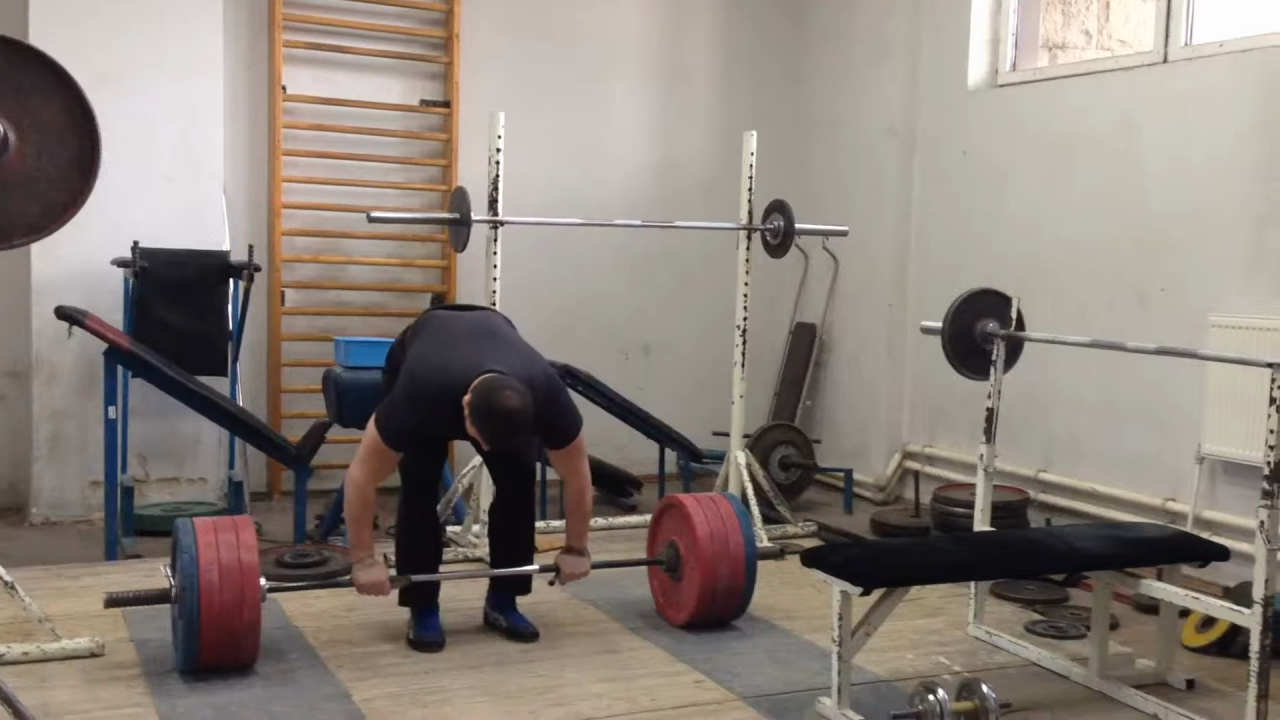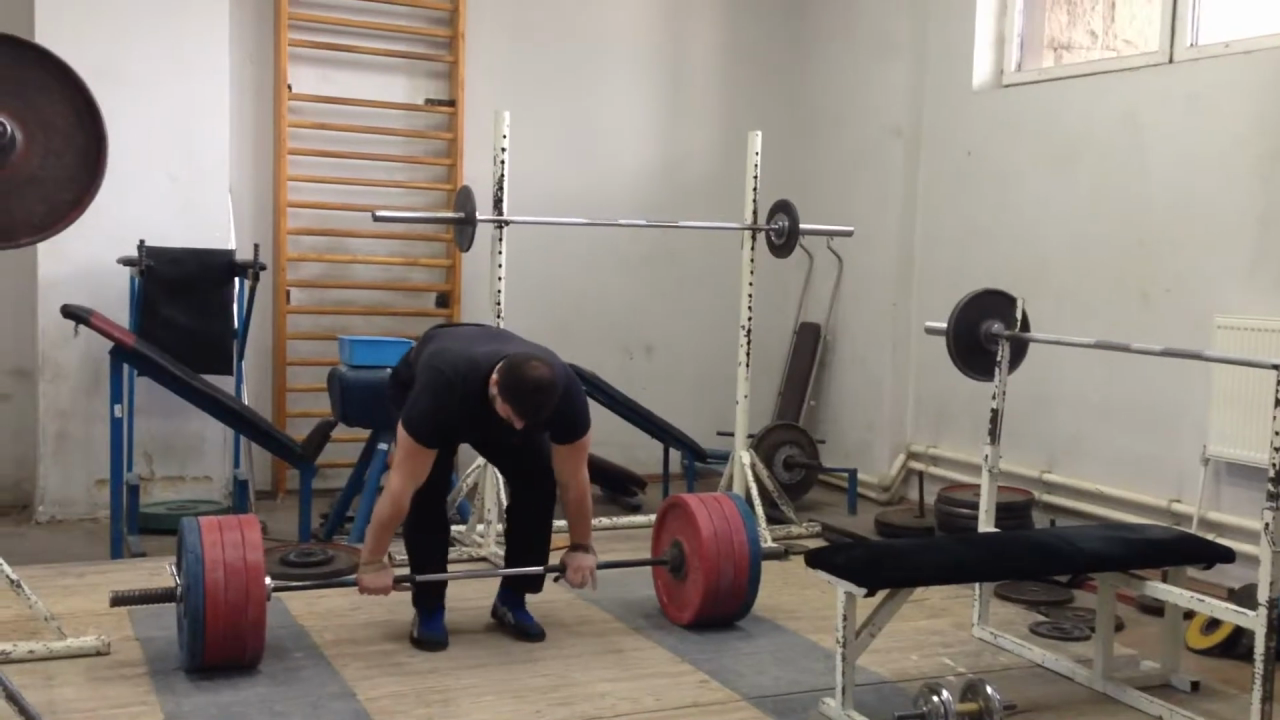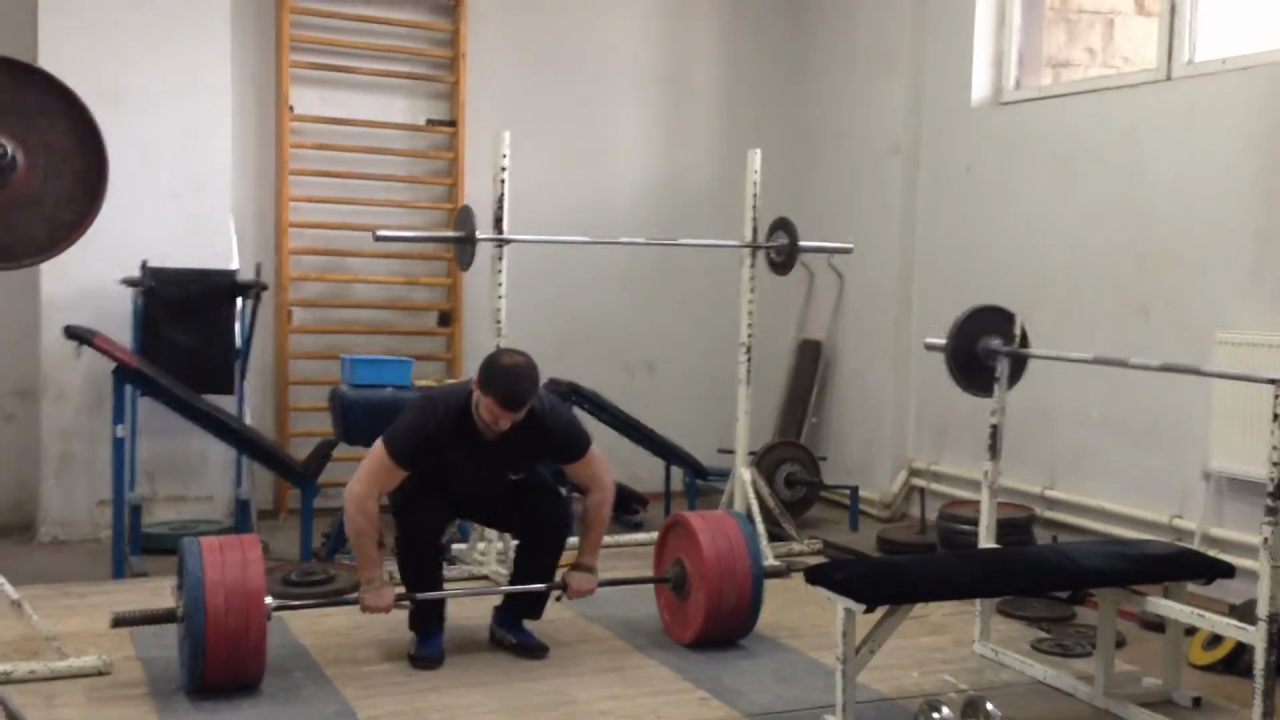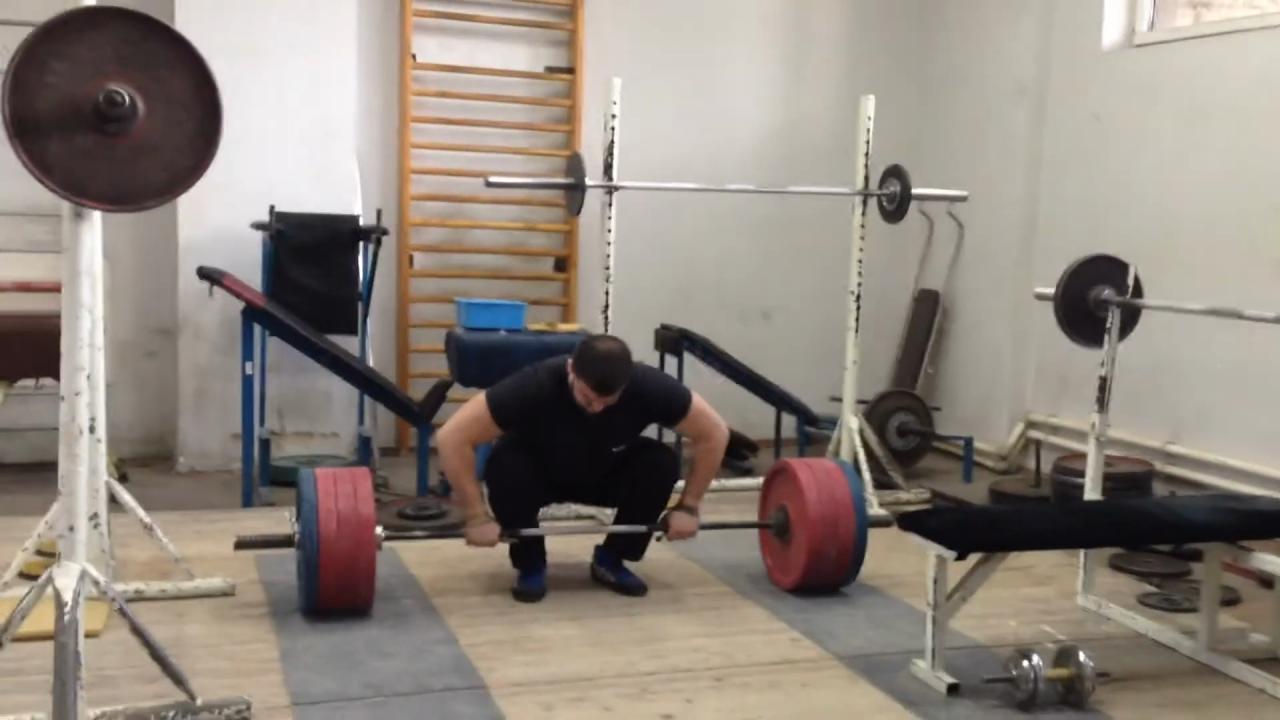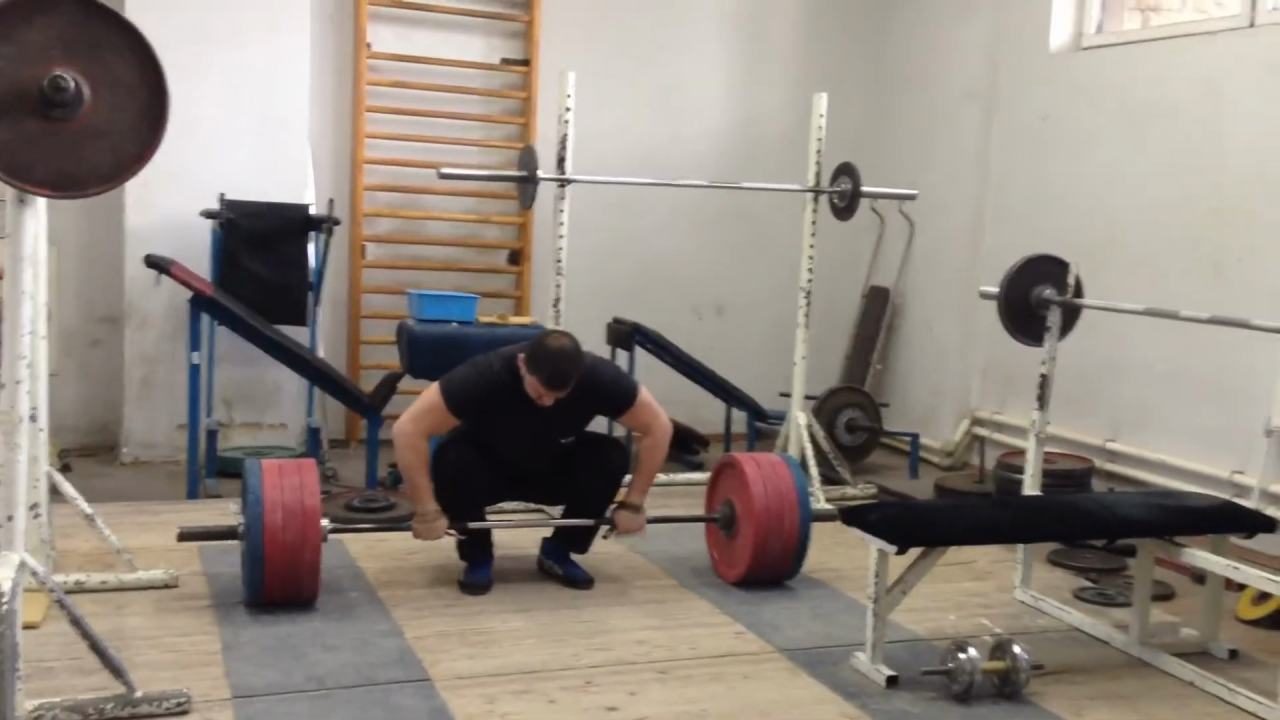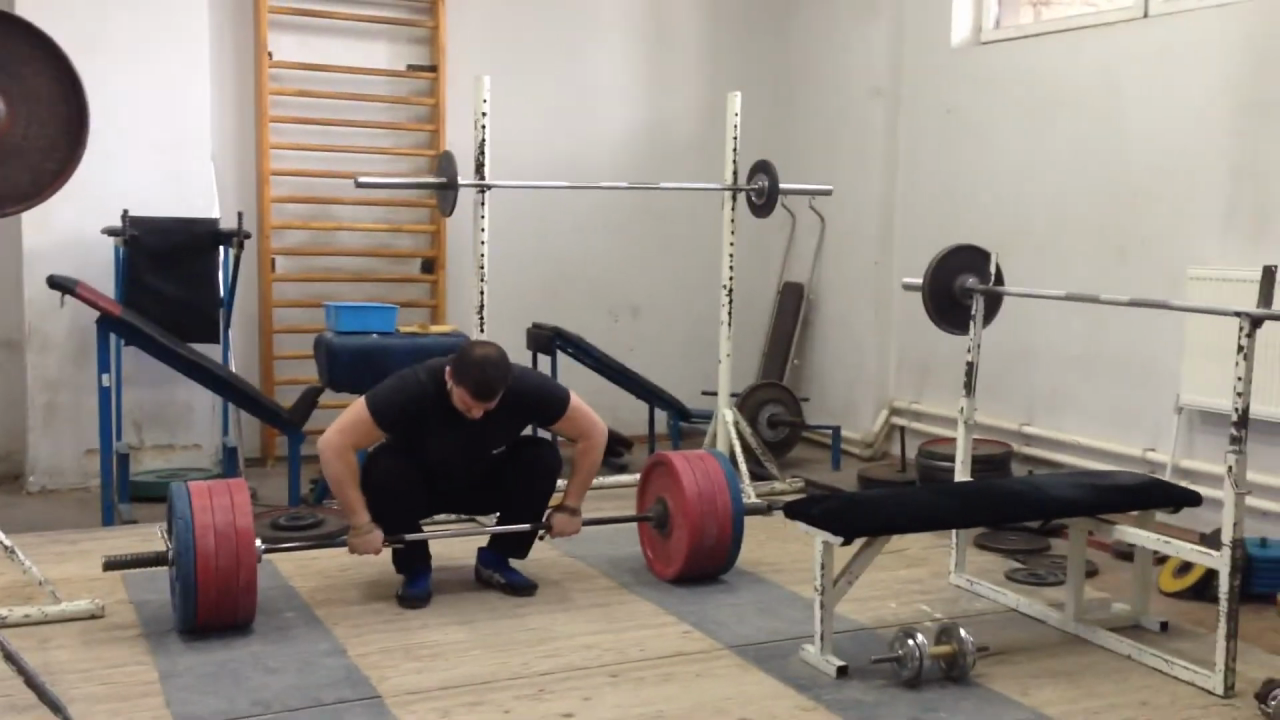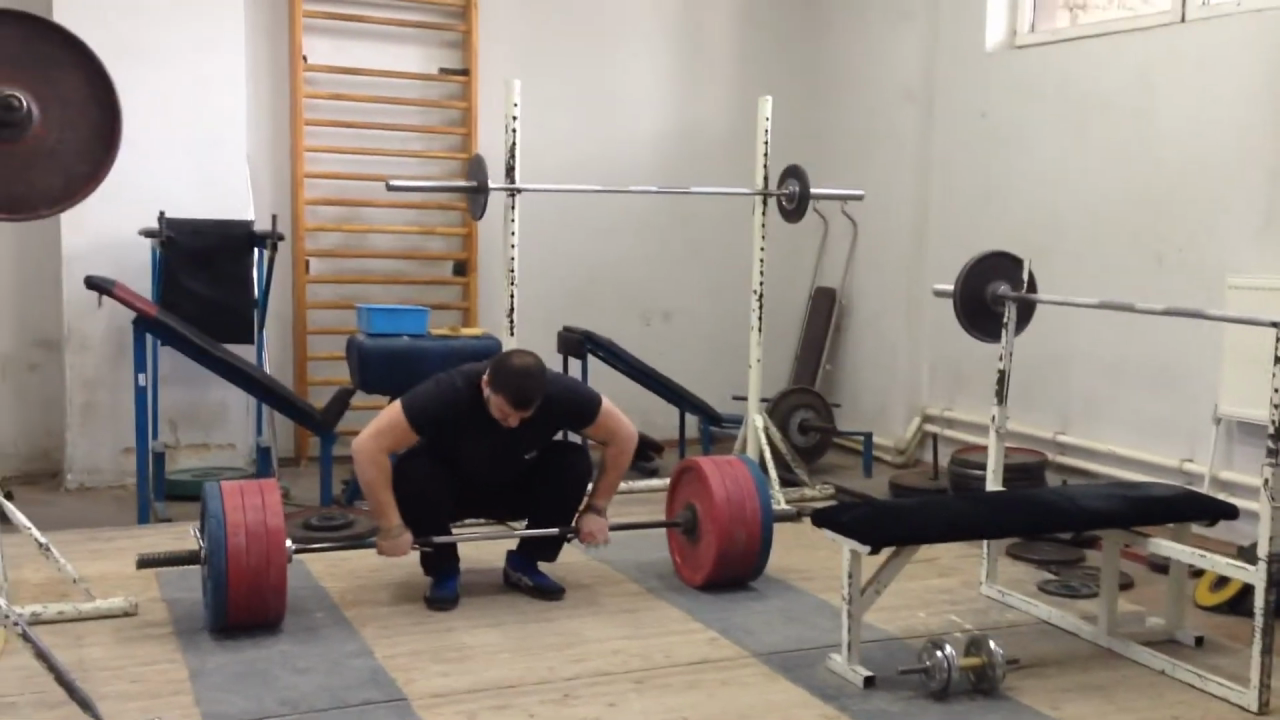
dt=0.7s
person 1, frame 1
left shoulder: (547, 397)
right shoulder: (419, 396)
left elbow: (576, 475)
right elbow: (361, 477)
left wrist: (576, 549)
right wrist: (364, 561)
left knee: (519, 479)
right knee: (420, 484)
left ankle: (502, 601)
right ankle: (423, 609)
person 1, frame 2
left shoulder: (564, 391)
right shoulder: (441, 386)
left elbow: (572, 478)
right elbow: (403, 484)
left wrist: (581, 547)
right wrist: (373, 562)
right hip: (417, 382)
left knee: (537, 479)
right knee: (429, 487)
left ankle: (511, 599)
right ankle: (428, 608)
person 1, frame 3
left shoulder: (552, 419)
right shoulder: (433, 414)
left elbow: (601, 486)
right elbow: (359, 493)
left wrist: (586, 565)
right wrist: (372, 581)
left hip: (505, 490)
right hip: (433, 486)
left knee: (554, 515)
right knee: (417, 520)
left ankle: (510, 620)
right ankle: (427, 629)
person 1, frame 4
left shoulder: (649, 387)
right shoulder: (535, 386)
left elbow: (715, 433)
right elbow: (451, 437)
left wrist: (688, 506)
right wrist: (477, 517)
left hip: (604, 476)
right hip: (539, 475)
left knee: (662, 463)
right knee: (506, 468)
left ankle: (610, 559)
right ankle: (530, 565)
person 1, frame 5
left shoulder: (599, 377)
right shoulder: (486, 375)
left elbow: (658, 428)
right elbow: (408, 430)
left wrist: (633, 504)
right wrist: (428, 512)
left hip: (555, 472)
right hip: (487, 472)
left knee: (612, 457)
right knee: (452, 461)
left ankle: (558, 552)
right ankle: (478, 557)
person 1, frame 6
left shoulder: (527, 387)
right shoulder: (413, 388)
left elbow: (594, 432)
right elbow: (333, 443)
left wrist: (570, 508)
right wrist: (361, 525)
left hip: (486, 484)
right hip: (420, 488)
left knee: (544, 458)
right knee: (382, 470)
left ankle: (495, 560)
right ankle: (415, 568)
person 1, frame 7
left shoulder: (561, 394)
right shoulder: (449, 393)
left elbow: (624, 436)
right elbow: (367, 446)
left wrist: (597, 510)
right wrist: (392, 528)
left hip: (515, 489)
right hip: (450, 491)
left knee: (575, 463)
right knee: (412, 472)
left ankle: (523, 564)
right ankle: (443, 571)
